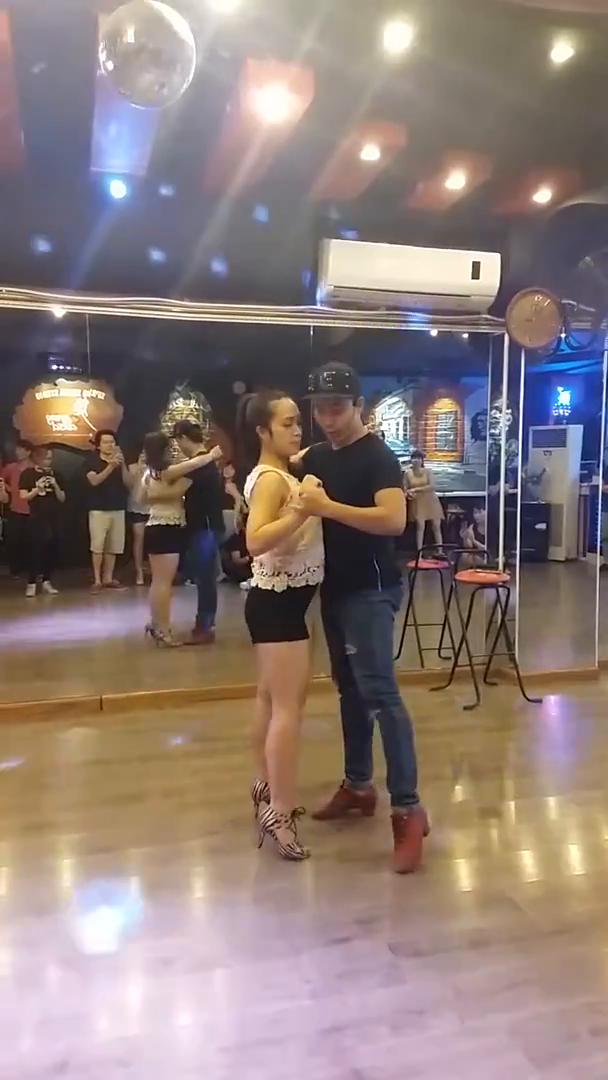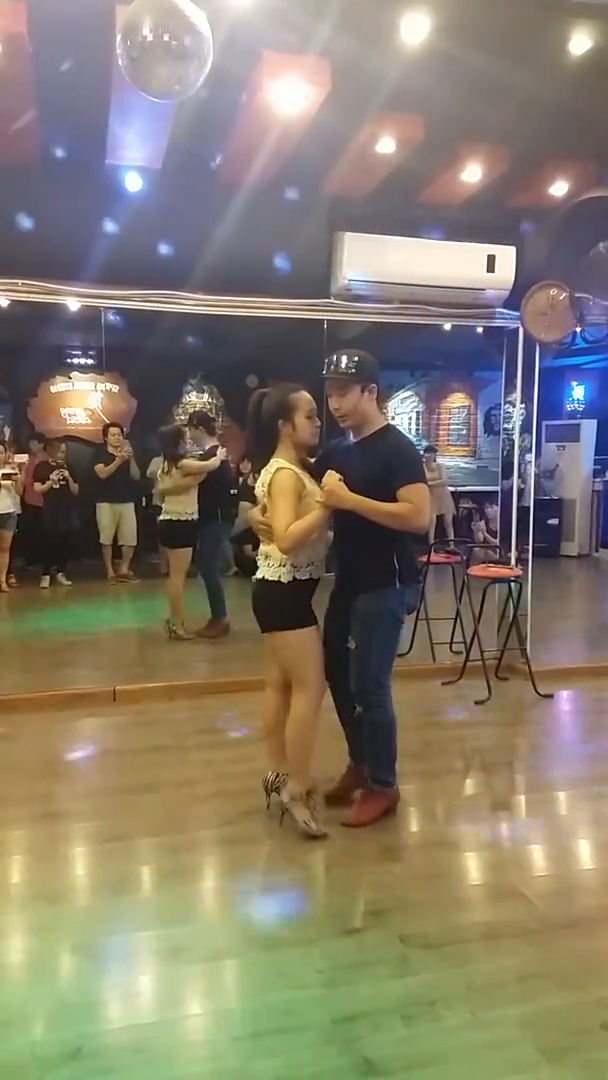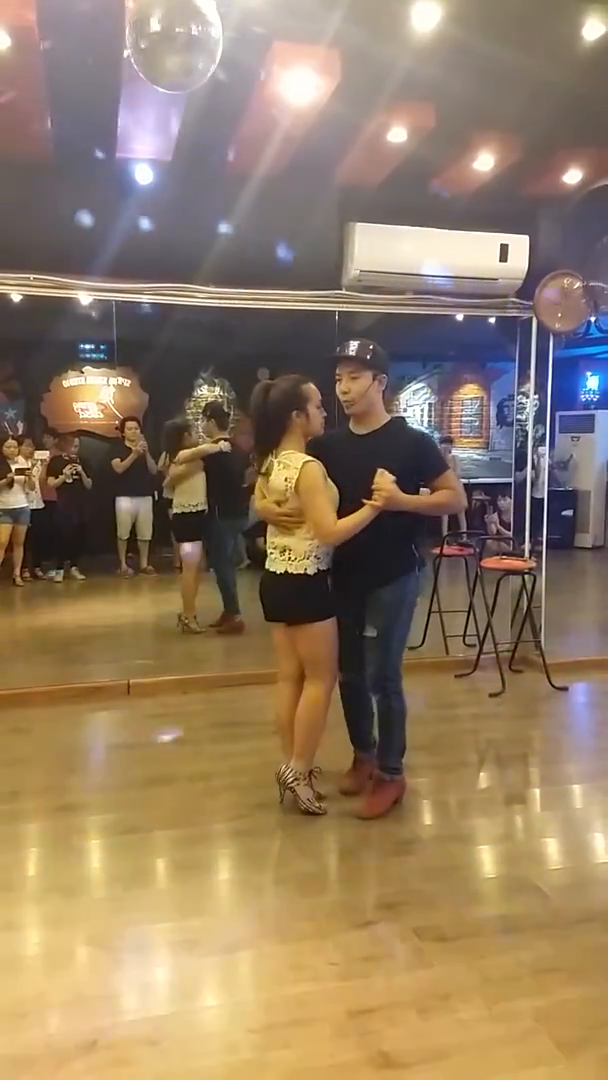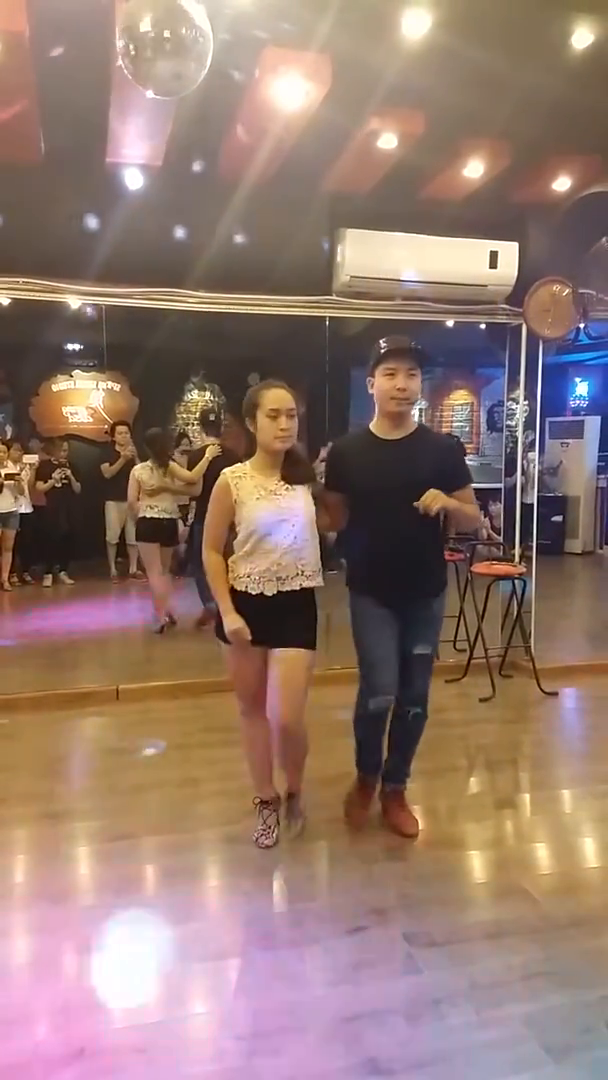
dt=1s
person 1, frame 1
left shoulder: (377, 456)
right shoulder: (315, 457)
left elbow: (394, 520)
left wrist: (328, 506)
left hip: (370, 589)
right hip: (333, 587)
left knee: (379, 691)
right knee: (348, 686)
left ankle: (408, 809)
right ankle: (358, 784)
person 1, frame 2
left shoulder: (397, 450)
right shoulder: (337, 451)
left elbow: (418, 519)
left wrist: (349, 500)
right wrist: (263, 514)
left hip: (385, 584)
right hip: (348, 580)
left knee: (368, 685)
right knee: (337, 673)
left ankle: (381, 787)
right ankle: (360, 762)
person 1, frame 3
left shoulder: (411, 442)
right shoulder: (327, 445)
left elbow: (455, 498)
left wrist: (402, 501)
right wrist: (266, 505)
left hip: (393, 577)
right hip: (344, 575)
left knee: (382, 675)
right knee: (349, 672)
left ankle: (391, 774)
right ankle: (363, 755)
person 1, frame 4
left shoulder: (441, 450)
right shoulder: (346, 452)
left elbow: (472, 522)
right elbow: (337, 518)
left wrist: (447, 505)
left hip: (426, 592)
right hip: (371, 591)
left knee: (414, 700)
right knee: (377, 695)
left ankle: (396, 787)
right ankle: (365, 778)
person 2, frame 1
left shoulder: (282, 472)
right shoulder: (269, 478)
right elbow: (255, 541)
right wrist: (302, 510)
left hip: (277, 597)
right hip: (277, 599)
left knee: (269, 698)
right knee: (288, 706)
left ankle: (265, 787)
right ankle: (279, 813)
person 2, frame 2
left shoulder: (290, 468)
right shoulder: (284, 474)
right elbow: (286, 539)
right wrist: (325, 505)
left hip: (281, 589)
right hip: (285, 591)
left knee: (281, 685)
right knee: (308, 690)
left ankle: (277, 773)
right ankle: (296, 792)
person 2, frame 3
left shoulder: (272, 463)
right shoulder: (309, 468)
left elbow: (261, 506)
right elbow: (330, 533)
right wrist: (375, 505)
left hip: (275, 579)
right hip: (304, 582)
left knee: (290, 678)
right knee: (320, 679)
left ankle: (291, 767)
right ankle: (299, 772)
person 2, frame 4
left shoulder: (306, 477)
right shoulder: (232, 481)
right elbow: (212, 550)
right wrist: (227, 611)
left hip: (296, 605)
right hip: (243, 605)
left knee: (285, 717)
right knee: (253, 710)
left ankle: (292, 792)
right ankle: (265, 801)
